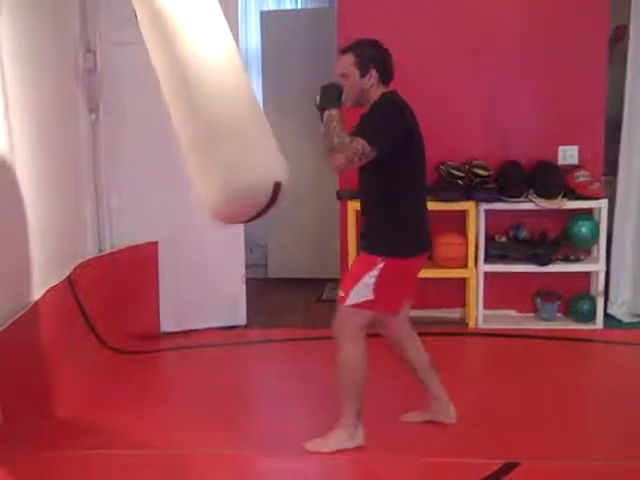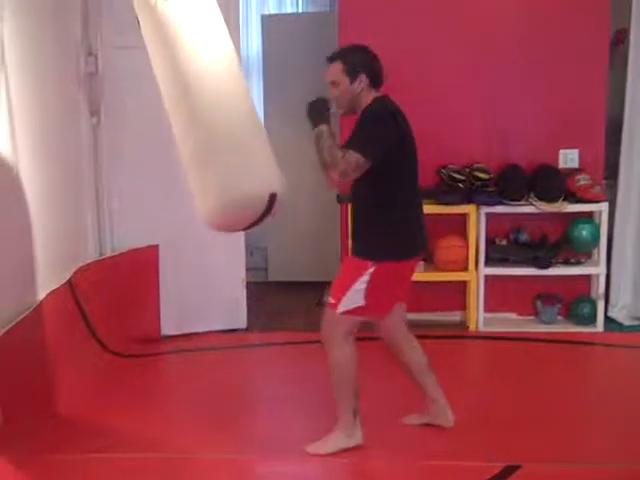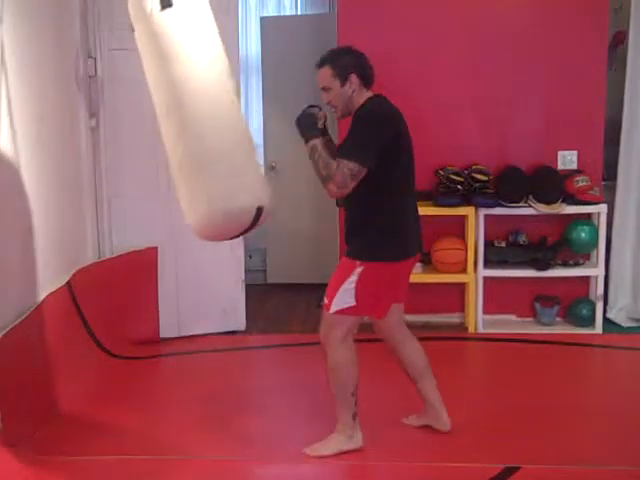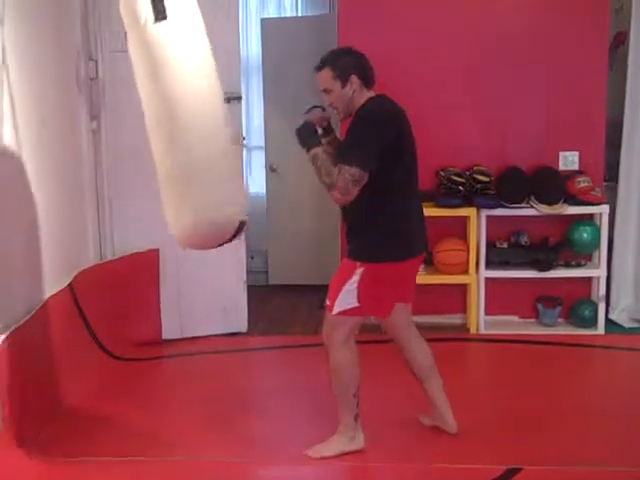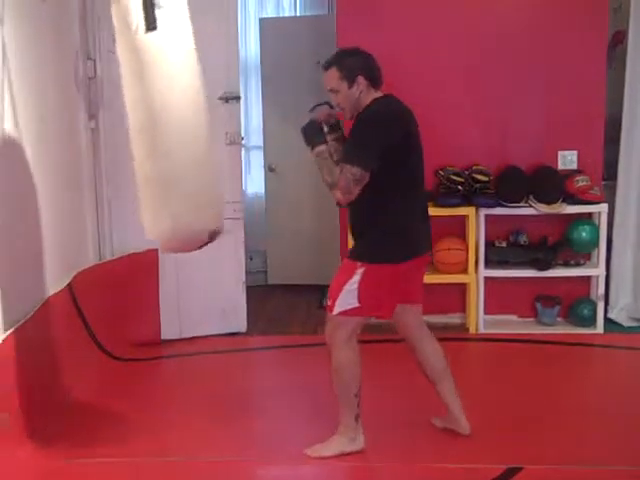
dt=0.1s
person 1, frame 1
left shoulder: (386, 112)
right shoulder: (387, 111)
left elbow: (343, 158)
right elbow: (353, 157)
left wrist: (329, 111)
right wrist: (334, 114)
left hip: (391, 244)
right hip: (400, 239)
left knee: (347, 328)
right knee: (394, 326)
left ankle: (349, 428)
right ankle: (440, 404)
person 1, frame 2
left shoulder: (378, 118)
right shoulder: (380, 116)
left elbow: (339, 174)
right elbow: (350, 167)
left wrist: (320, 125)
right wrist: (325, 128)
left hip: (382, 248)
right hip: (394, 242)
left knee: (335, 330)
right knee: (391, 327)
left ankle: (347, 428)
right ankle: (438, 407)
person 1, frame 3
left shoulder: (370, 119)
right shoulder: (381, 112)
left elbow: (339, 184)
right elbow: (353, 168)
left wrist: (311, 138)
right wrist: (323, 135)
left hip: (375, 248)
right hip: (398, 242)
left knee: (334, 333)
right knee: (392, 328)
left ankle: (347, 431)
right ankle: (436, 410)
person 1, frame 4
left shoulder: (370, 120)
right shoulder: (385, 112)
left elbow: (343, 190)
left wrist: (313, 145)
right wrist: (328, 135)
left hip: (377, 248)
right hip: (402, 242)
left knee: (336, 334)
right knee: (401, 327)
left ankle: (349, 432)
right ankle: (443, 412)
person 1, frame 5
left shoulder: (372, 121)
right shoulder: (395, 112)
left elbow: (344, 191)
left wrist: (318, 143)
right wrist: (338, 135)
left hip: (378, 250)
right hip: (411, 243)
left knee: (339, 333)
right knee: (414, 329)
left ankle: (349, 432)
right ankle: (456, 415)
